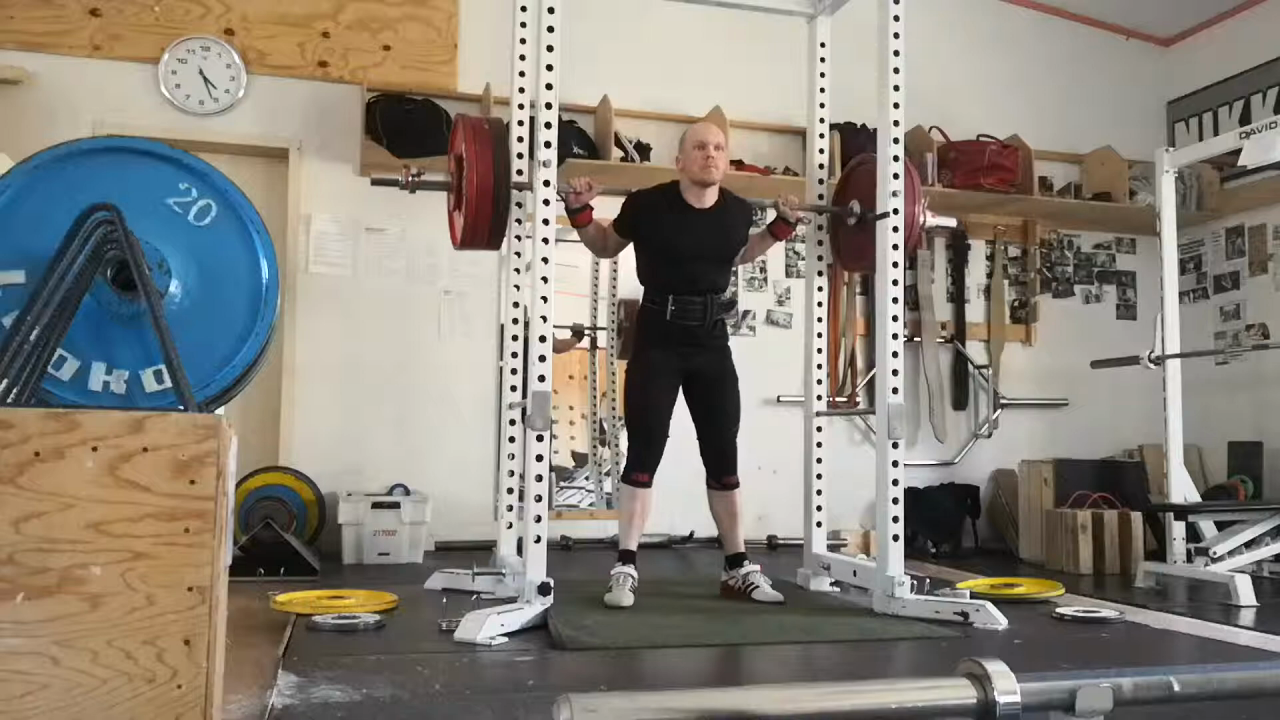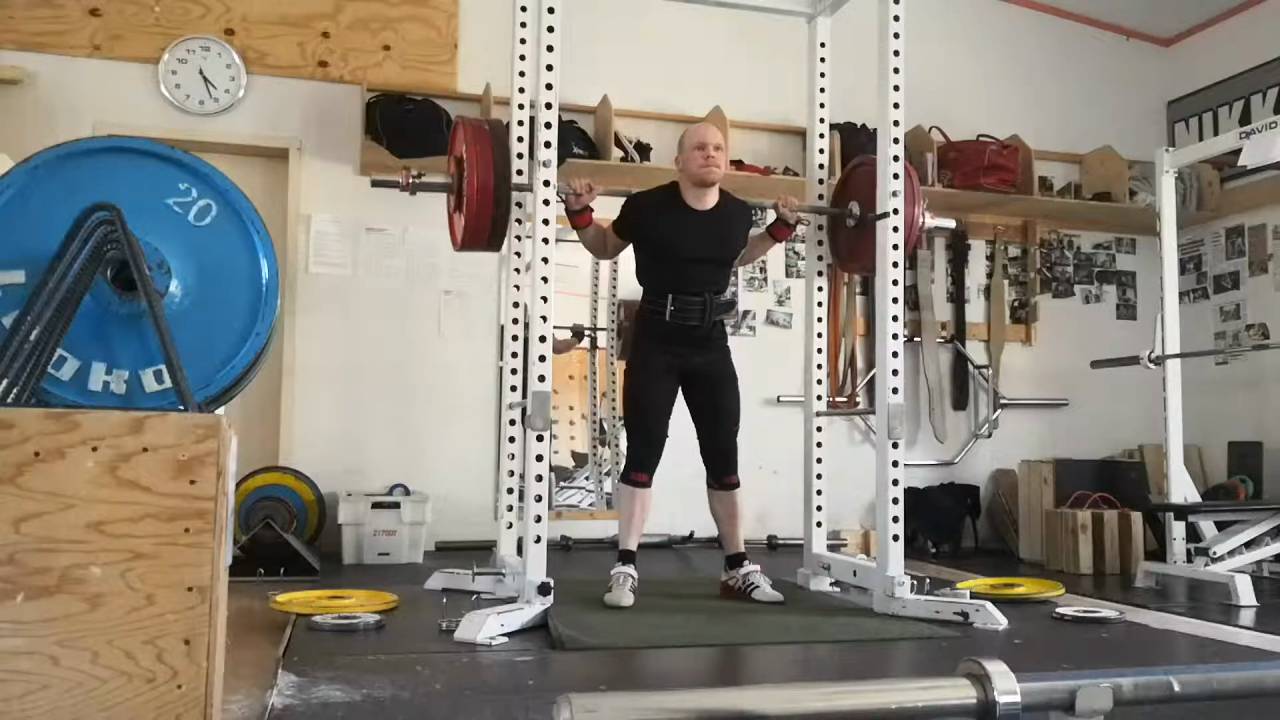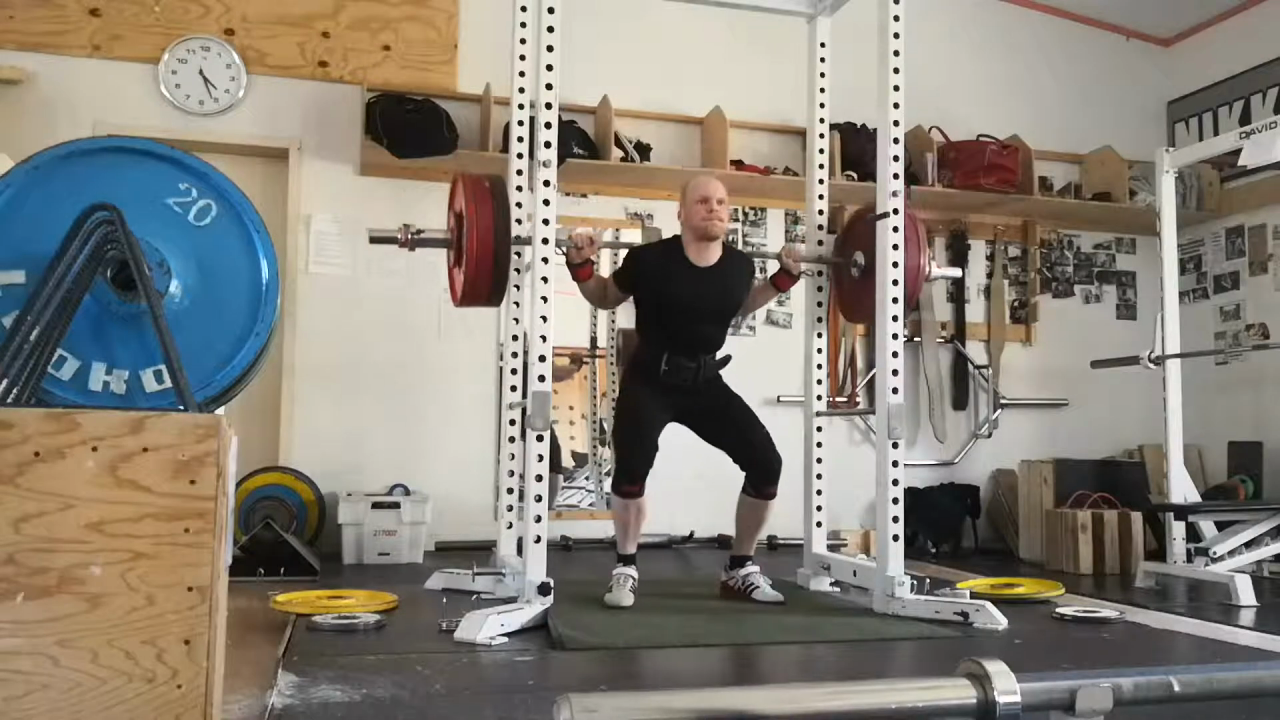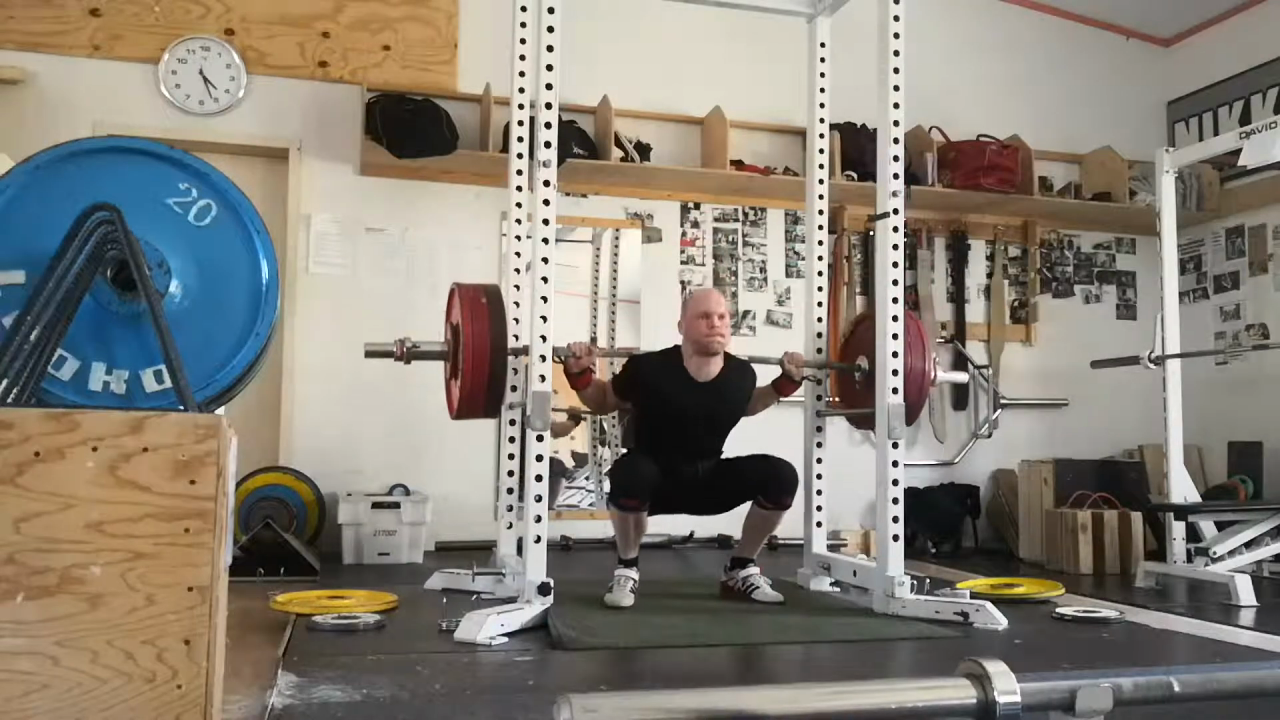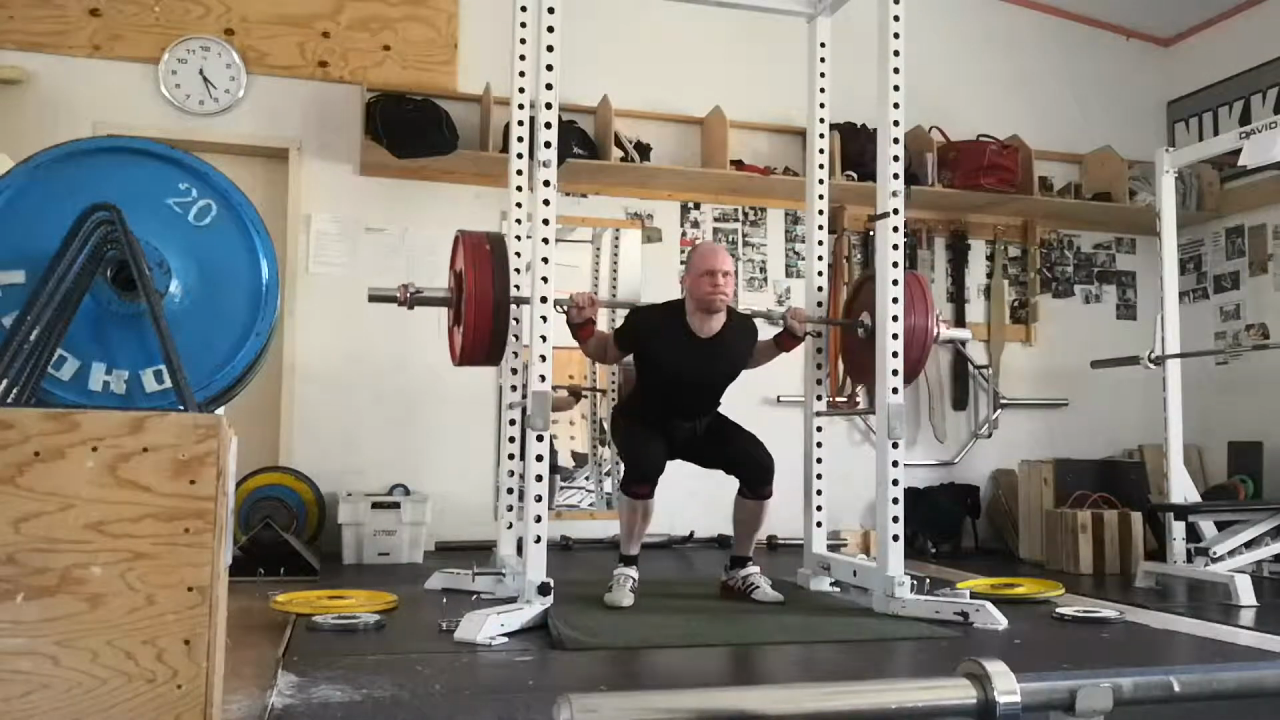
dt=0.7s
person 1, frame 1
left shoulder: (738, 211)
right shoulder: (647, 205)
right elbow: (605, 247)
left wrist: (782, 225)
right wrist: (579, 212)
left hip: (712, 343)
right hip: (657, 341)
left knee: (723, 457)
right knee: (644, 454)
left ankle: (738, 568)
right ankle: (625, 568)
person 1, frame 2
left shoulder: (737, 212)
right shoulder: (647, 207)
right elbow: (605, 248)
left wrist: (781, 227)
right wrist: (579, 213)
left hip: (711, 343)
right hip: (656, 342)
left knee: (724, 458)
right knee: (643, 454)
left ankle: (738, 569)
right ankle: (625, 569)
person 1, frame 3
left shoulder: (740, 266)
right shoulder: (650, 260)
right elbow: (605, 298)
left wrist: (784, 277)
right wrist: (581, 266)
left hip: (705, 382)
right hip: (650, 381)
left knee: (766, 462)
right knee: (632, 463)
left ankle: (739, 569)
right ankle: (625, 569)
person 1, frame 4
left shoulder: (740, 374)
right shoulder: (650, 370)
right elbow: (605, 402)
left wrist: (786, 382)
right wrist: (579, 374)
left hip: (707, 478)
right hip: (652, 473)
left knee: (781, 477)
right knee: (631, 475)
left ankle: (739, 570)
right ankle: (627, 570)
person 1, frame 5
left shoulder: (742, 329)
right shoulder: (651, 321)
right elbow: (606, 353)
left wrist: (788, 338)
right wrist: (582, 325)
left hip: (702, 424)
right hip: (643, 420)
left knee: (759, 465)
right knee: (644, 466)
left ankle: (740, 570)
right ankle: (626, 569)
